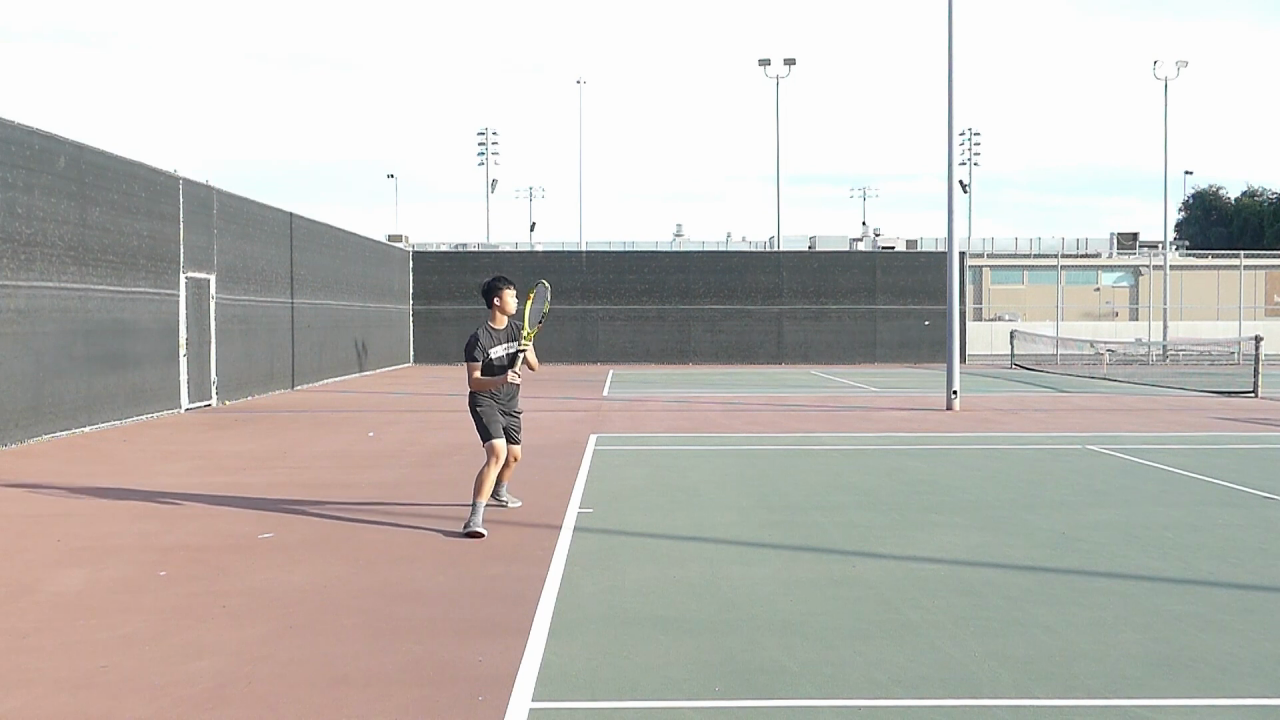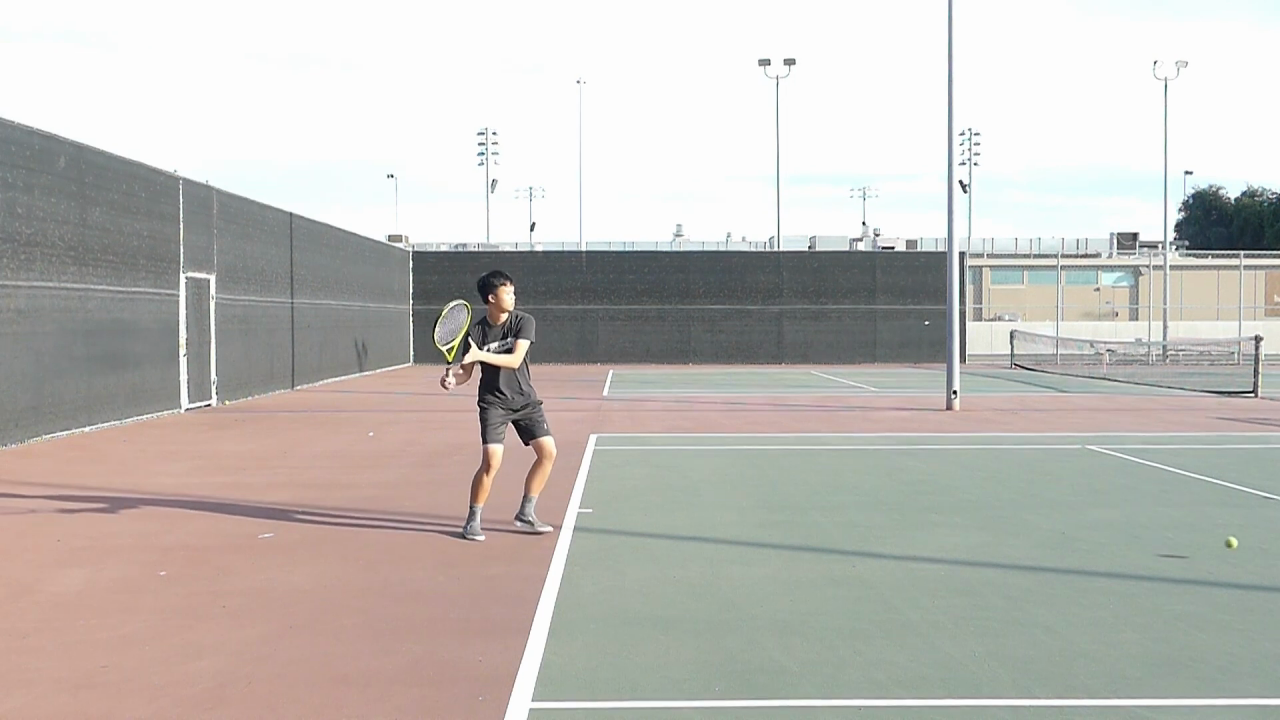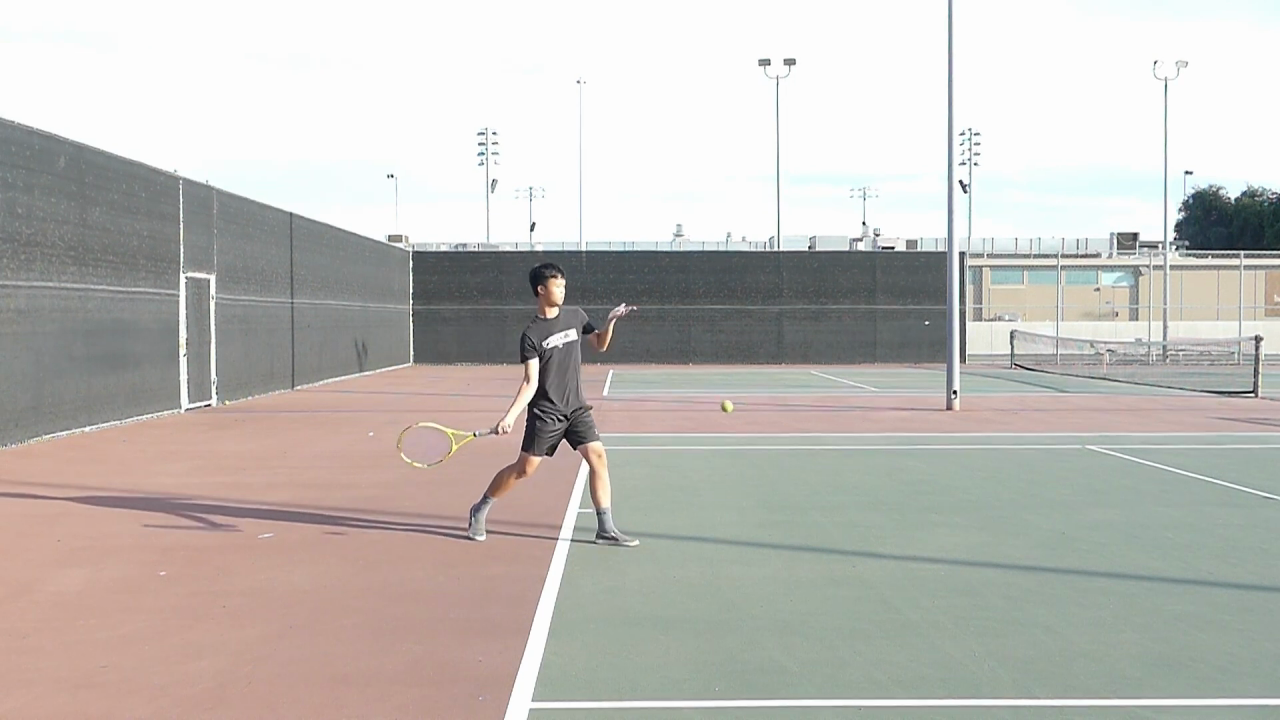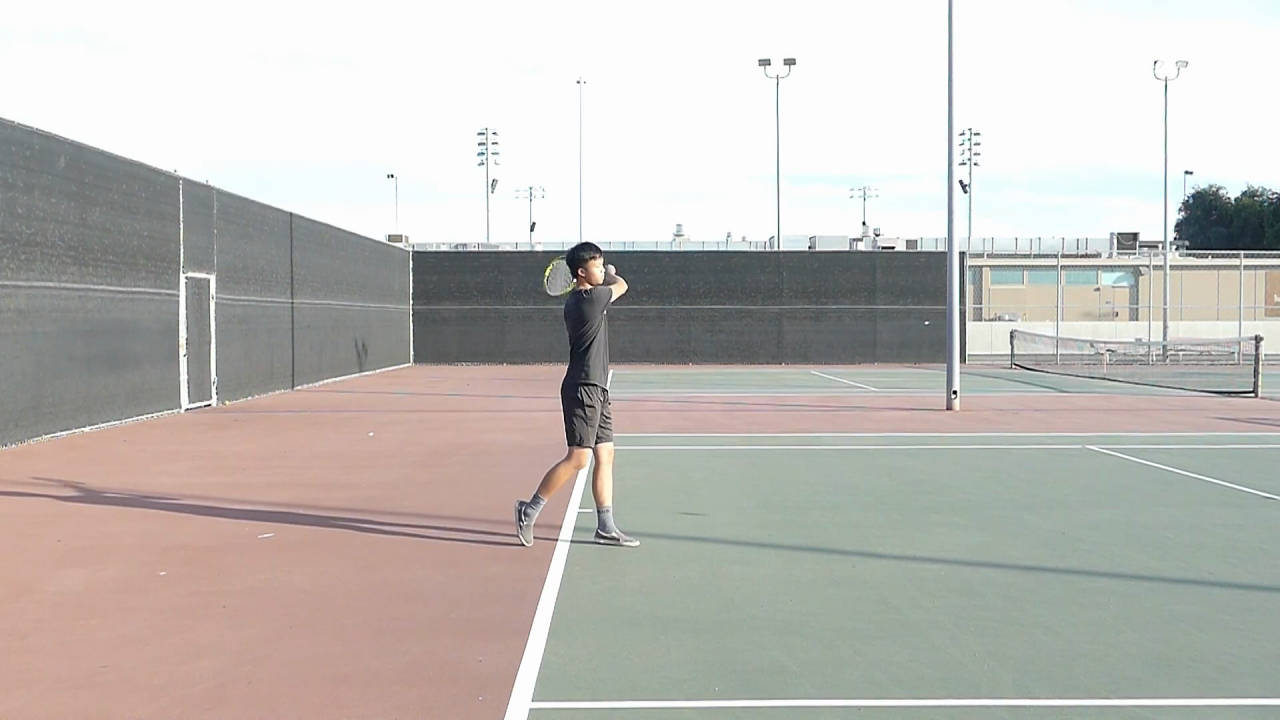
dt=0.7s
person 1, frame 1
left shoulder: (519, 330)
right shoulder: (478, 338)
left elbow: (534, 365)
right elbow: (473, 382)
left wrist: (527, 353)
right wrist: (500, 379)
left hip: (510, 404)
right hip: (485, 404)
left knee: (513, 456)
right knee: (497, 455)
left ankle: (498, 491)
right ankle: (475, 519)
person 1, frame 2
left shoulder: (524, 321)
right shoulder: (474, 332)
left elbow: (515, 360)
right elbow: (466, 372)
left wrist: (481, 355)
right wrist: (452, 378)
left hip: (525, 399)
right hip: (494, 403)
left knee: (548, 451)
right knee: (491, 461)
left ankle: (526, 513)
right ankle: (473, 520)
person 1, frame 3
left shoulder: (575, 314)
right shoulder: (531, 334)
left elbow: (601, 345)
right elbow: (530, 382)
left wrist: (610, 321)
right wrist: (510, 415)
left hip: (576, 406)
right hip: (545, 409)
left knee: (598, 457)
right knee: (525, 467)
left ankle: (606, 529)
right ankle: (480, 510)
person 1, frame 4
left shoulder: (576, 301)
right shoulder: (591, 297)
right elbow: (620, 285)
right wrist: (611, 274)
left hip: (595, 389)
right hip: (583, 389)
left knee: (605, 455)
right knee: (578, 458)
left ankle: (606, 528)
right ankle: (529, 510)
